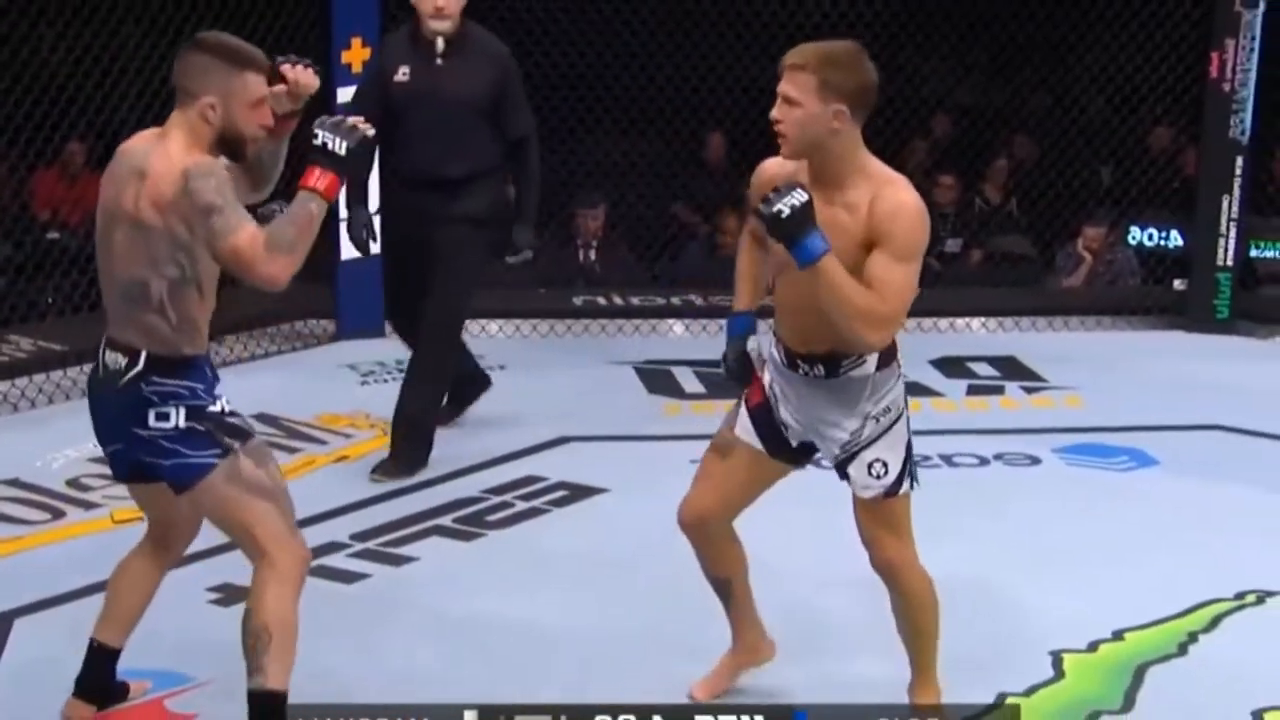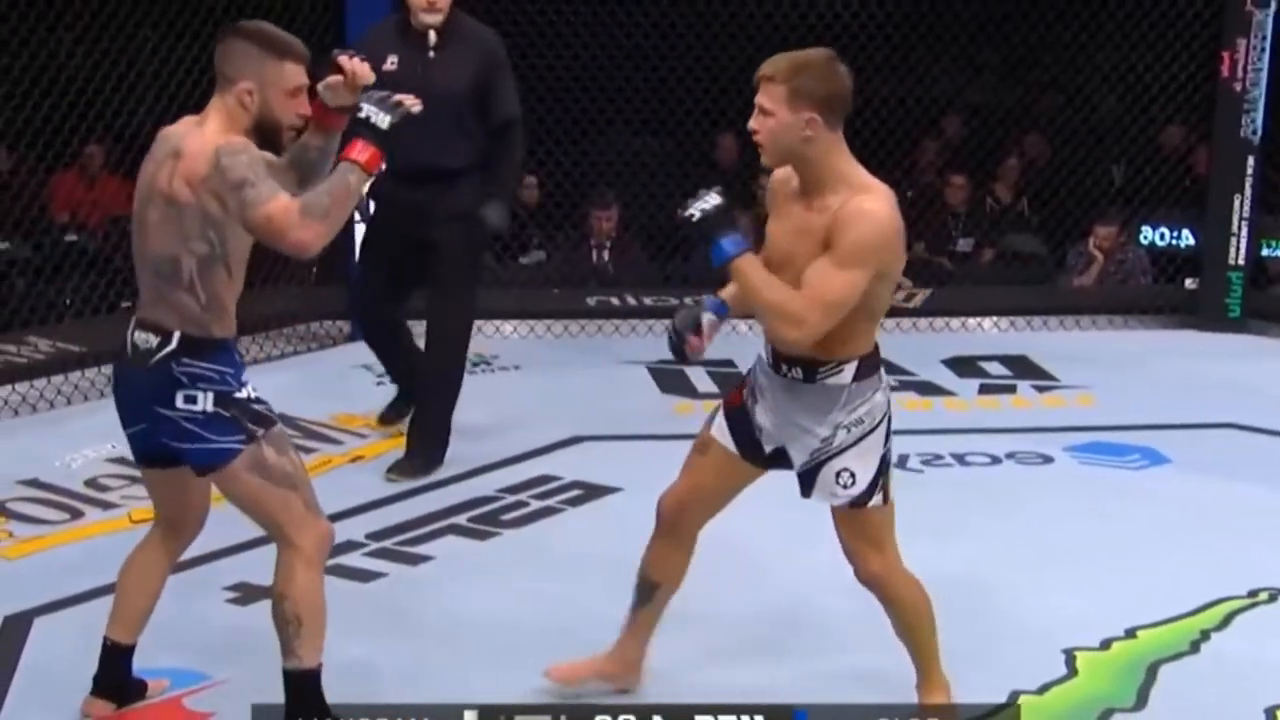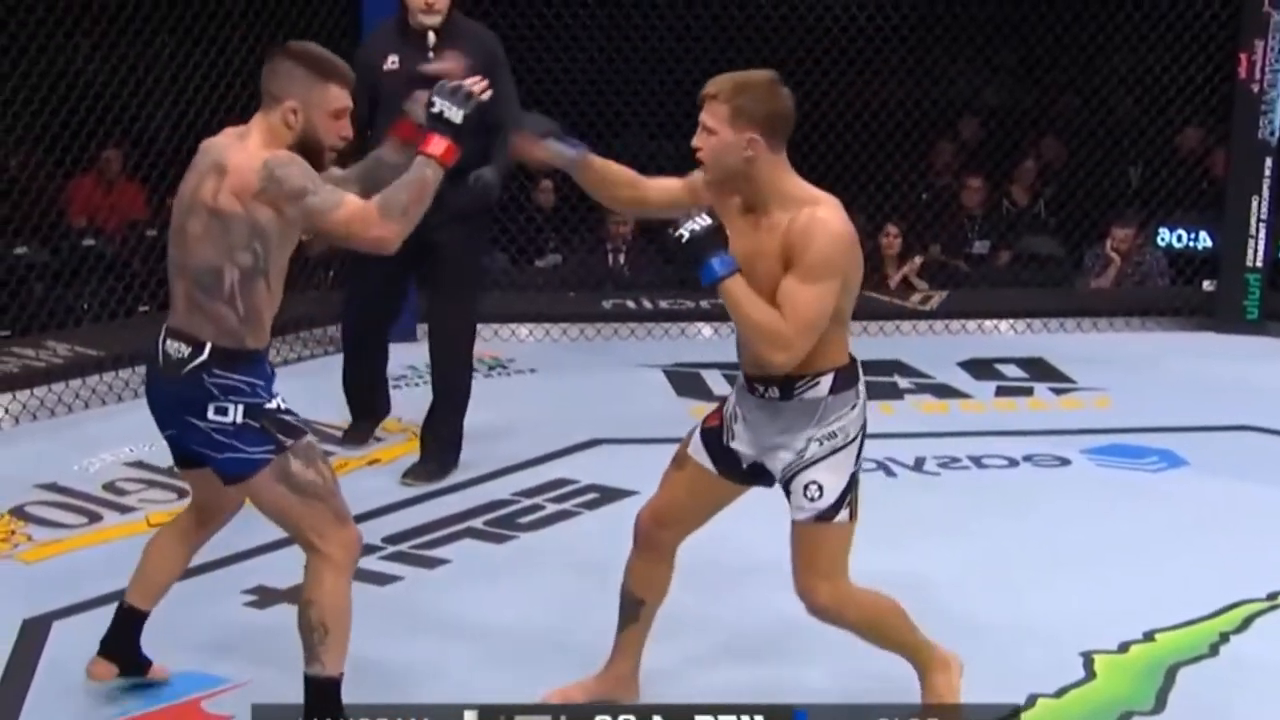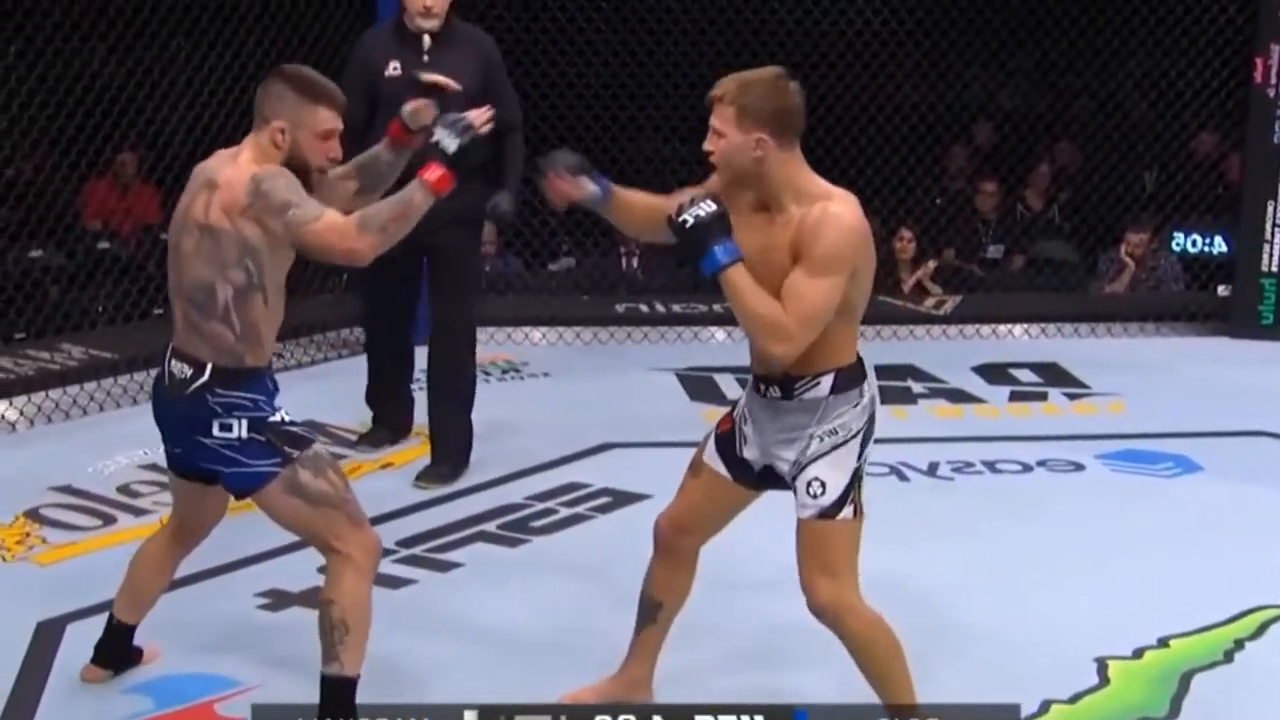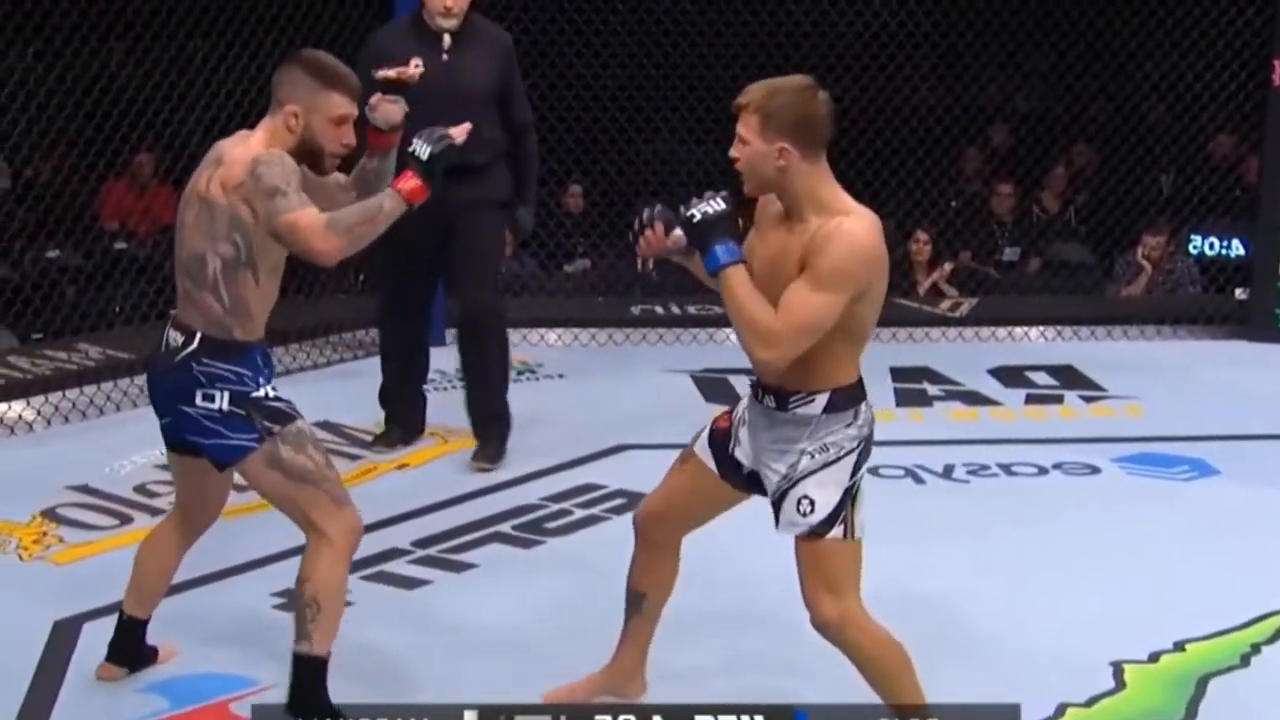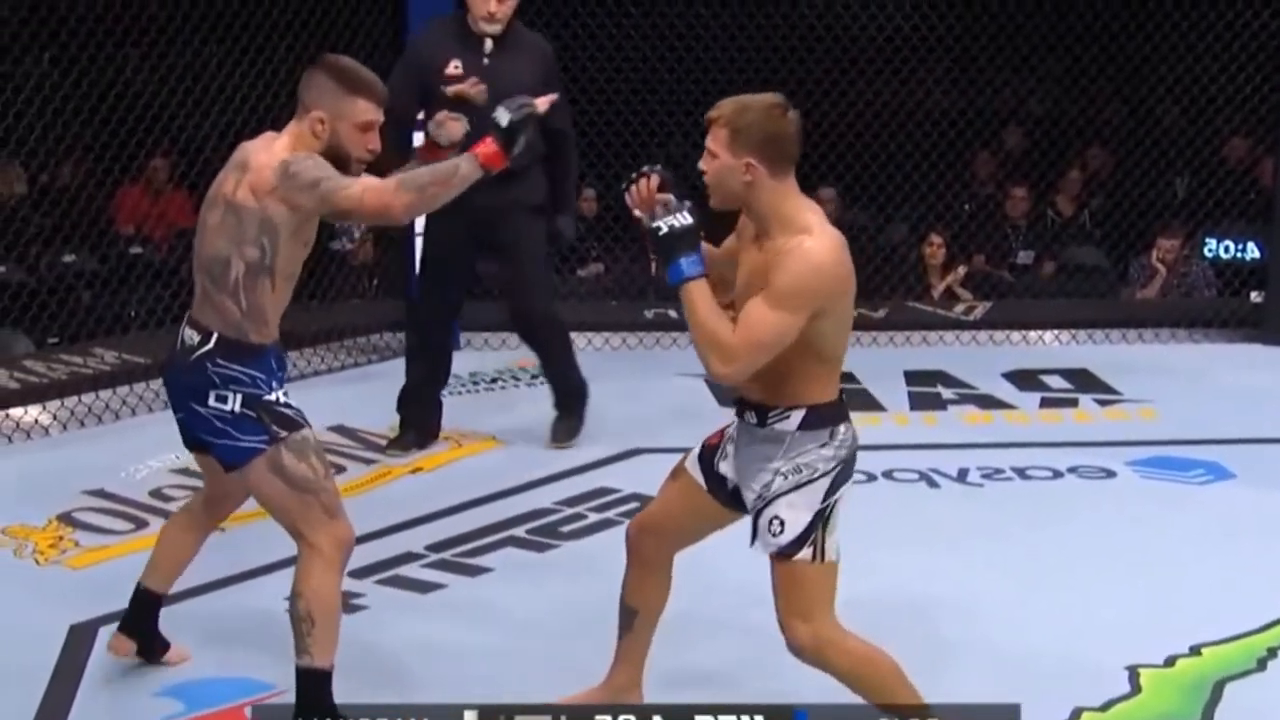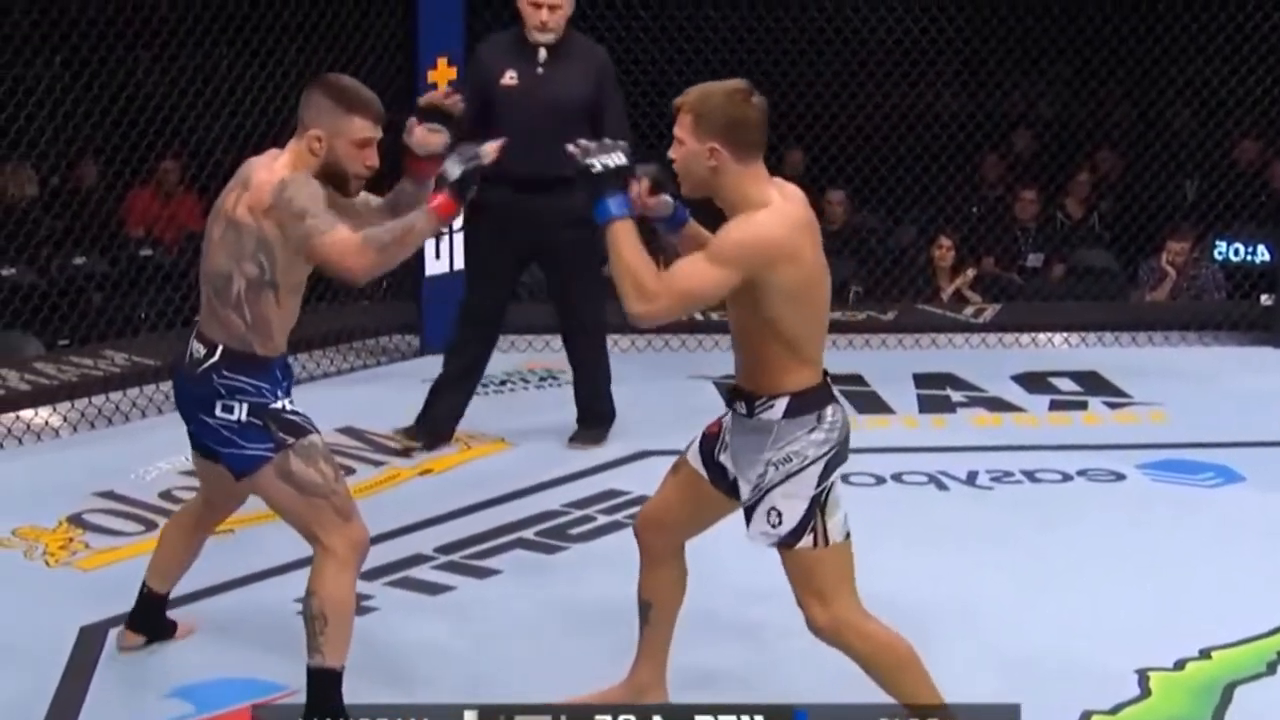
dt=0.2s
person 1, frame 1
left shoulder: (142, 150)
right shoulder: (187, 174)
left elbow: (251, 182)
right elbow: (269, 267)
left wrist: (286, 115)
right wrist: (324, 174)
left hip: (121, 384)
right hip: (170, 393)
left knee: (170, 536)
right knee: (283, 555)
person 1, frame 2
left shoulder: (182, 136)
right shoulder: (222, 154)
left elbow: (293, 180)
right elbow: (303, 232)
left wrist: (332, 112)
right wrist: (365, 148)
left hip: (146, 367)
right hip: (197, 377)
left knee: (176, 526)
right knee: (307, 536)
person 1, frame 3
left shoulder: (226, 149)
right shoulder: (270, 169)
left elbow: (342, 192)
right elbow: (380, 229)
left wrist: (411, 131)
right wrist: (440, 141)
left hip: (178, 371)
right hip: (227, 386)
left knee: (207, 510)
right knee: (335, 545)
left ankle: (118, 649)
person 1, frame 4
left shoulder: (224, 169)
right shoulder: (259, 186)
left elbow: (349, 188)
right elbow: (354, 243)
left wrist: (406, 134)
right wrist: (438, 173)
left hip: (184, 389)
right hip: (230, 401)
left knee: (188, 525)
right knee: (355, 548)
left ankle: (110, 651)
person 1, frame 5
left shoulder: (248, 154)
right shoulder: (262, 165)
left elbow: (352, 201)
right elbow: (326, 242)
left wrist: (383, 141)
right wrist: (415, 179)
left hip: (187, 366)
right hip: (222, 375)
left knee: (193, 514)
right knee: (336, 527)
left ankle: (125, 649)
person 1, frame 6
left shoulder: (268, 152)
right shoulder: (291, 170)
left elbow: (382, 197)
right elbow: (393, 202)
right wrist: (493, 148)
left hip: (204, 363)
right hip: (235, 376)
left knee: (214, 501)
right knee: (328, 537)
left ankle: (137, 630)
person 1, frame 7
left shoulder: (275, 172)
right shoulder: (288, 188)
left elbow: (382, 217)
right elbow: (357, 260)
left wrist: (422, 165)
right wrist: (446, 198)
left hip: (211, 373)
right hip: (242, 386)
left knee: (216, 502)
right knee: (343, 540)
left ankle: (144, 620)
person 2, frame 1
left shoulder: (897, 208)
right shoulder: (775, 176)
left elbow: (875, 328)
left wrist: (809, 246)
right wrist: (743, 322)
left hip: (861, 393)
right hip: (781, 376)
left knee: (892, 557)
right knee: (700, 515)
left ankle: (925, 684)
right ankle: (748, 641)
person 2, frame 2
left shoulder: (870, 215)
right shoulder: (782, 184)
left elbow: (798, 325)
left wrist: (727, 246)
right wrist: (716, 307)
left hip: (842, 401)
right hip: (771, 383)
left knee: (875, 565)
right knee: (676, 512)
left ankle: (933, 682)
right ankle: (626, 657)
person 2, frame 3
left shoulder: (823, 227)
right shoulder: (723, 191)
left elbow: (782, 348)
right elbow: (639, 195)
left wrist: (717, 266)
right wrist: (565, 154)
left hip: (819, 413)
right hip: (751, 403)
left knee: (823, 593)
right knee: (654, 526)
left ankle: (934, 665)
right ankle: (618, 676)
person 2, frame 4
left shoulder: (836, 222)
right shoulder: (738, 189)
left elbow: (783, 339)
right elbow: (658, 218)
left wrist: (720, 253)
right wrist: (594, 192)
left hip: (827, 413)
right hip: (761, 404)
left knee: (830, 596)
right knee: (674, 532)
left ankle: (911, 713)
right ankle: (633, 680)
person 2, frame 5
left shoulder: (849, 237)
right shoulder: (774, 206)
left elbow: (770, 345)
right elbow: (744, 286)
left wrist: (720, 250)
right wrist: (679, 245)
left hip: (823, 429)
right hip: (760, 412)
left knee: (834, 612)
right knee: (656, 520)
right ankle: (623, 672)
person 2, frame 6
left shoulder: (812, 256)
right shoulder: (758, 219)
left elbow: (727, 361)
right elbow: (725, 279)
left wrist: (680, 260)
right wrist: (669, 219)
left hip: (805, 445)
right hip: (750, 430)
left knee: (810, 633)
right knee: (647, 537)
person 2, frame 7
left shoulder: (761, 230)
right shoulder: (771, 198)
left elbow: (647, 305)
right elbow: (723, 269)
left wrist: (612, 204)
right wrist: (665, 214)
left hip: (794, 430)
right hip: (750, 416)
left knee: (832, 615)
right knee: (656, 528)
left ankle: (943, 714)
right ankle: (644, 685)
person 3, frame 1
left shoulder: (491, 56)
right shoulder: (392, 53)
left elbow: (520, 142)
right elbow: (365, 130)
left wrist: (524, 217)
right wrist: (357, 203)
left hip: (469, 208)
right hip: (408, 204)
left knee: (438, 323)
right knee: (407, 313)
left ankle: (410, 444)
right ankle: (468, 382)
person 3, frame 2
left shoulder: (481, 45)
right shoulder: (380, 42)
left elbow: (507, 129)
left wrist: (500, 197)
left hip: (462, 202)
right hip: (398, 198)
left knee: (448, 324)
right knee: (370, 307)
left ankle: (427, 444)
right ankle: (413, 383)
person 3, frame 3
left shoulder: (480, 45)
right shoulder: (379, 45)
left elbow: (507, 123)
right elbow: (353, 123)
left wrist: (494, 168)
left hip: (458, 204)
left knee: (451, 328)
right knee: (364, 315)
left ankle: (441, 447)
right ankle: (368, 408)
person 3, frame 4
left shoulder: (477, 48)
right shoulder: (373, 48)
left elbow: (509, 125)
right elbow: (350, 129)
left wrist: (506, 188)
left hip: (458, 205)
left knee: (452, 326)
right knee: (385, 319)
left ankle: (451, 448)
right ankle: (390, 417)
person 3, frame 5
left shoulder: (496, 45)
right shoulder: (390, 43)
left elbow: (521, 128)
left wrist: (525, 198)
left hip: (480, 194)
left knee: (481, 309)
right knee: (402, 312)
left ankle: (491, 428)
right ankle: (403, 417)
person 3, frame 6
left shoulder: (536, 52)
right shoulder: (432, 44)
left elbow: (559, 135)
right elbow: (395, 119)
left wrist: (566, 207)
left hip: (519, 199)
right hip: (451, 198)
left knee: (533, 308)
right knee: (430, 314)
left ankle: (570, 401)
right ankle: (418, 421)
person 3, frame 7
left shoulder: (592, 60)
right shoulder: (493, 55)
left elbow: (614, 141)
right elbow: (465, 131)
left hip: (570, 208)
right hip: (503, 204)
left knee: (582, 318)
right knee: (478, 314)
left ankle: (595, 416)
right ankle: (436, 422)
